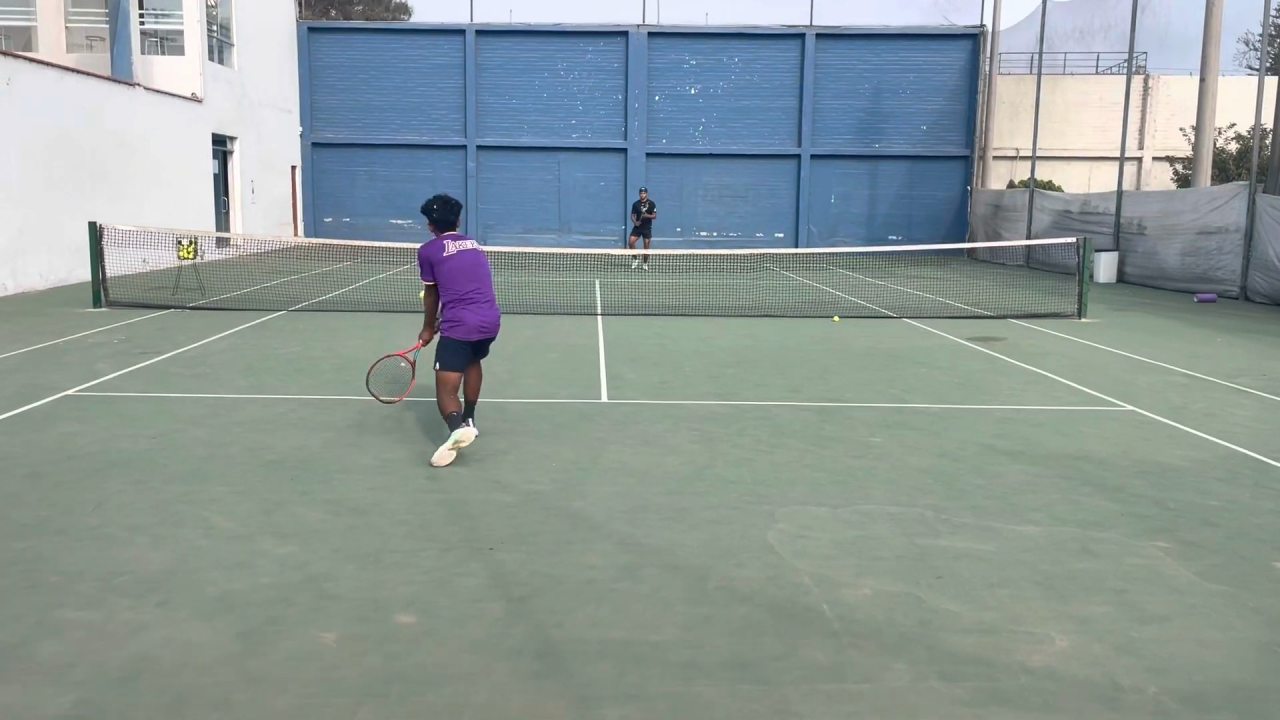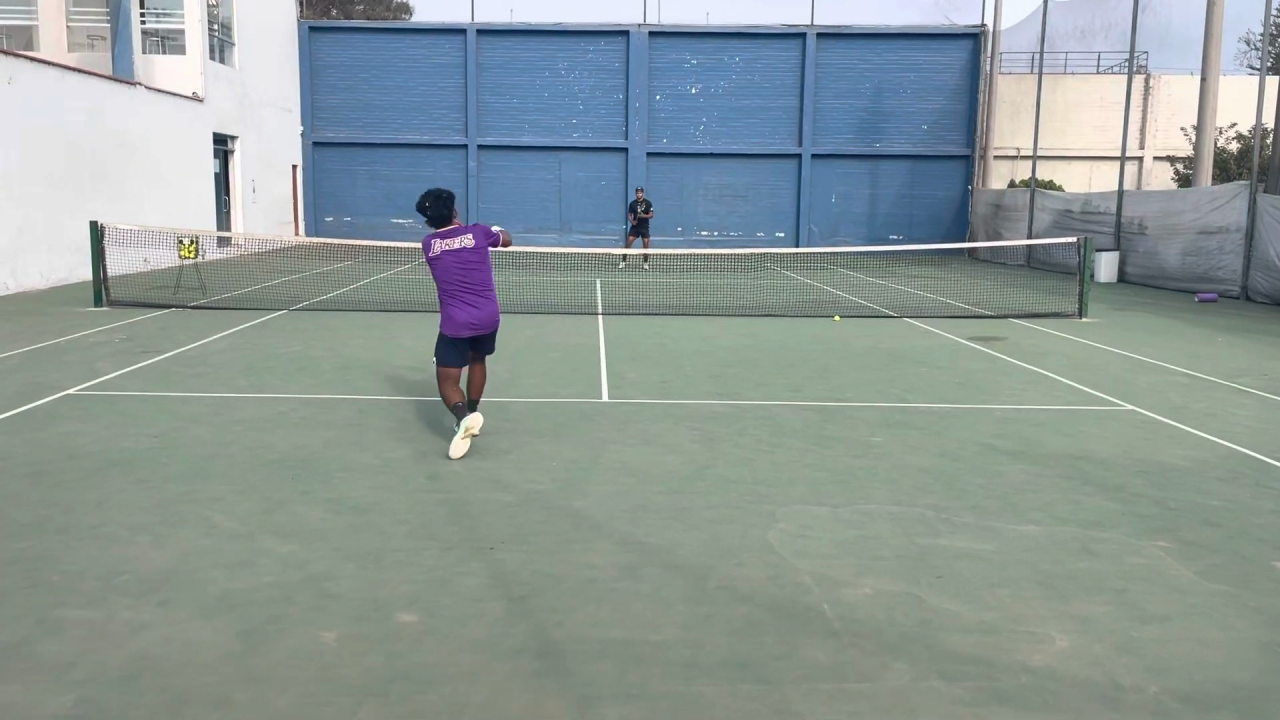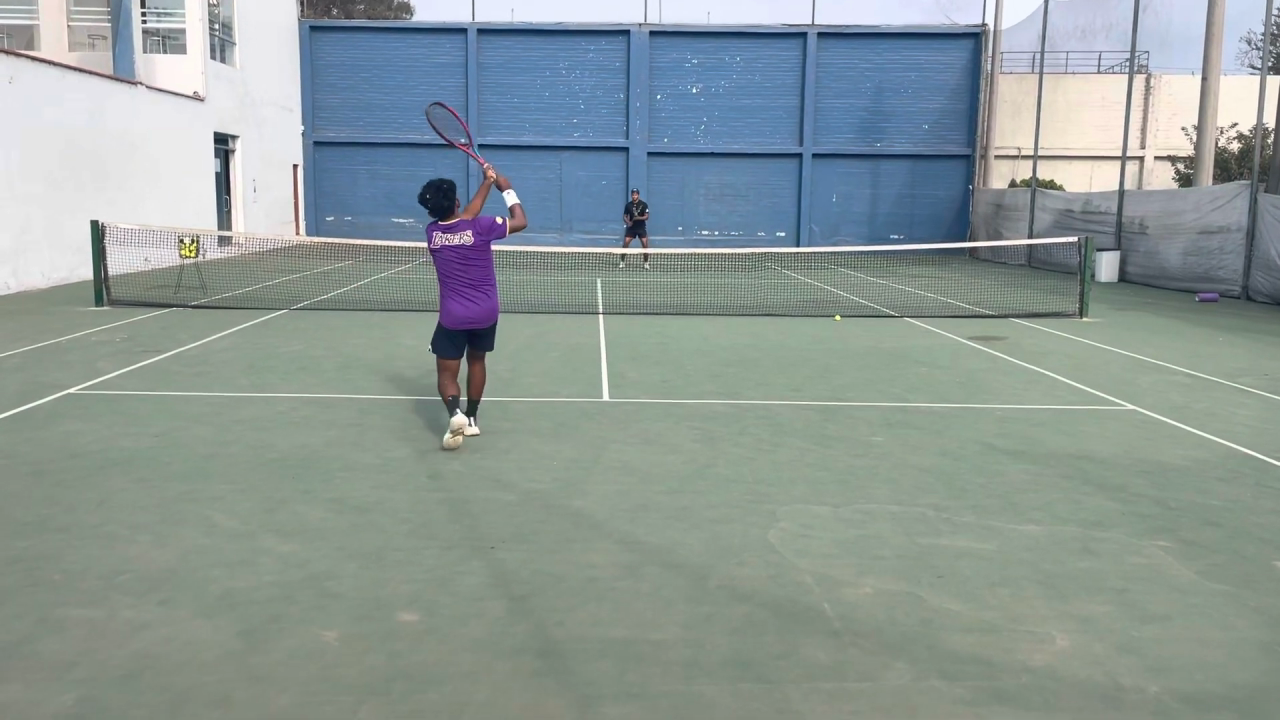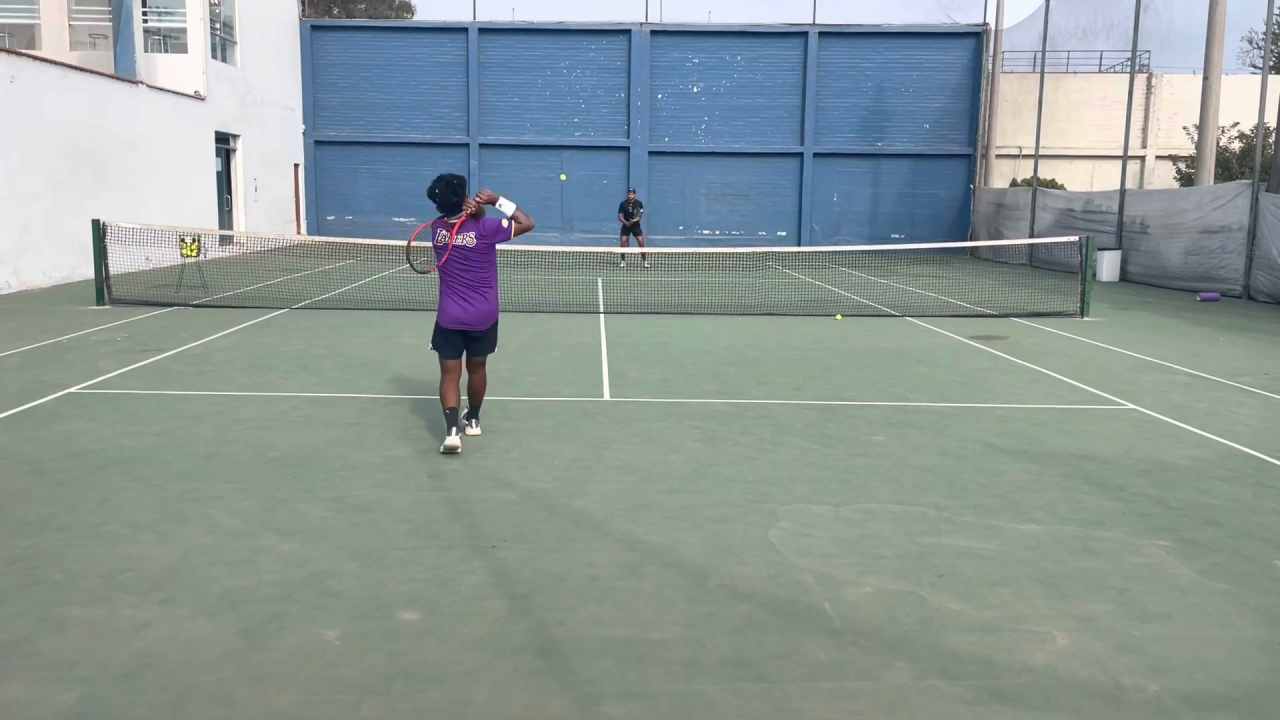
dt=0.2s
person 1, frame 1
left shoulder: (427, 250)
right shoulder: (474, 244)
left elbow: (431, 296)
left wrist: (428, 328)
right wrist: (437, 323)
left hip: (459, 326)
right hip: (491, 320)
left knee: (446, 390)
right knee: (473, 363)
left ankle: (458, 428)
right ankle: (468, 420)
person 1, frame 2
left shoulder: (428, 244)
right shoulder: (478, 233)
right elbow: (506, 240)
right wrist: (493, 229)
left hip: (454, 323)
right hip: (488, 317)
left knee: (447, 382)
right knee: (477, 361)
left ankle: (465, 417)
right ankle: (471, 414)
person 1, frame 3
left shoulder: (431, 232)
right shoulder: (480, 227)
right elbow: (521, 222)
left wrist: (486, 185)
right wrist: (505, 188)
left hip: (452, 316)
right hip: (485, 313)
left knee: (446, 373)
right knee: (476, 361)
left ankle: (455, 413)
right ankle: (470, 418)
person 1, frame 4
left shoulder: (436, 228)
right shoulder: (485, 228)
right elbow: (527, 223)
left wrist: (476, 208)
right wrist: (496, 199)
left hip: (449, 316)
right hip: (484, 315)
left knee: (449, 374)
right knee: (476, 367)
left ankle: (452, 430)
right ankle: (472, 420)
